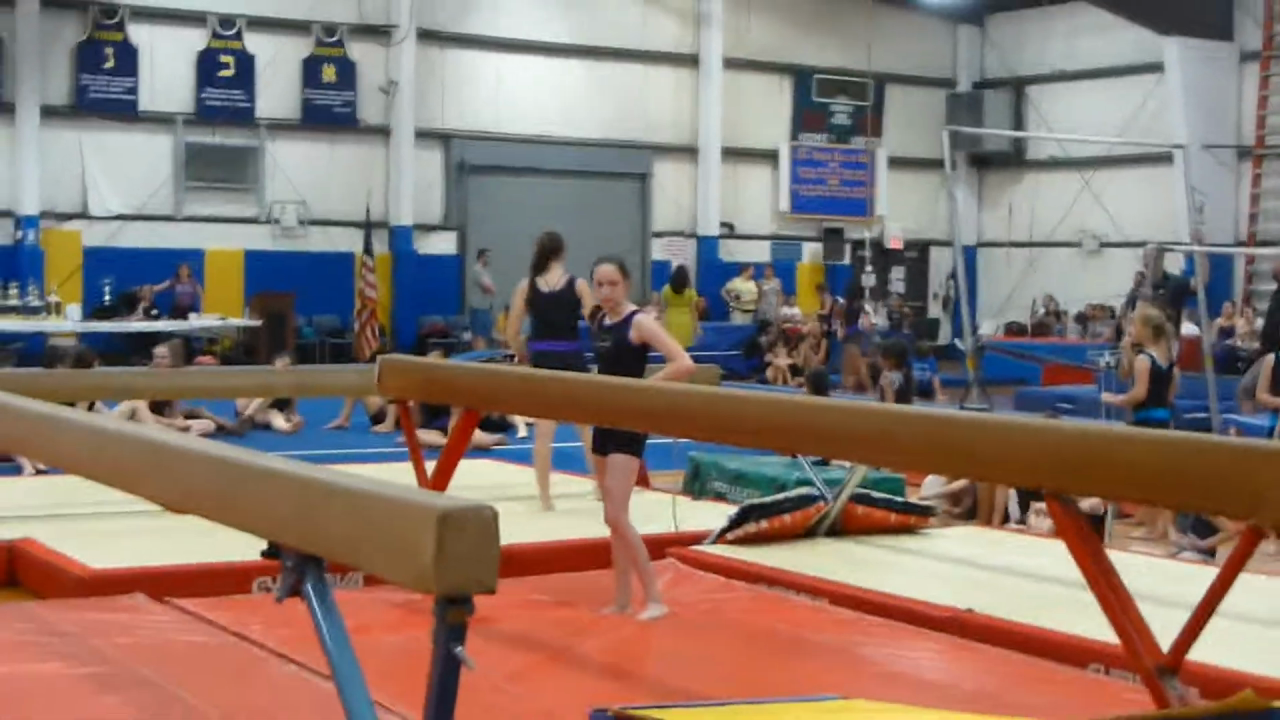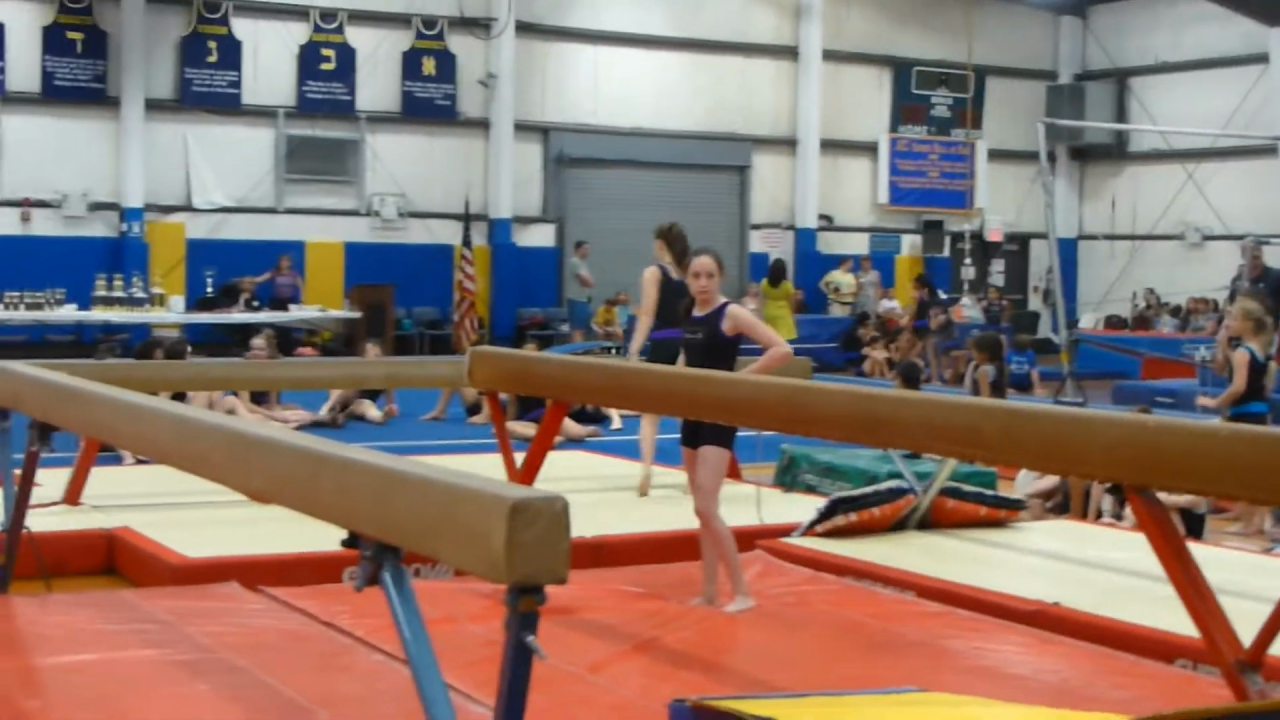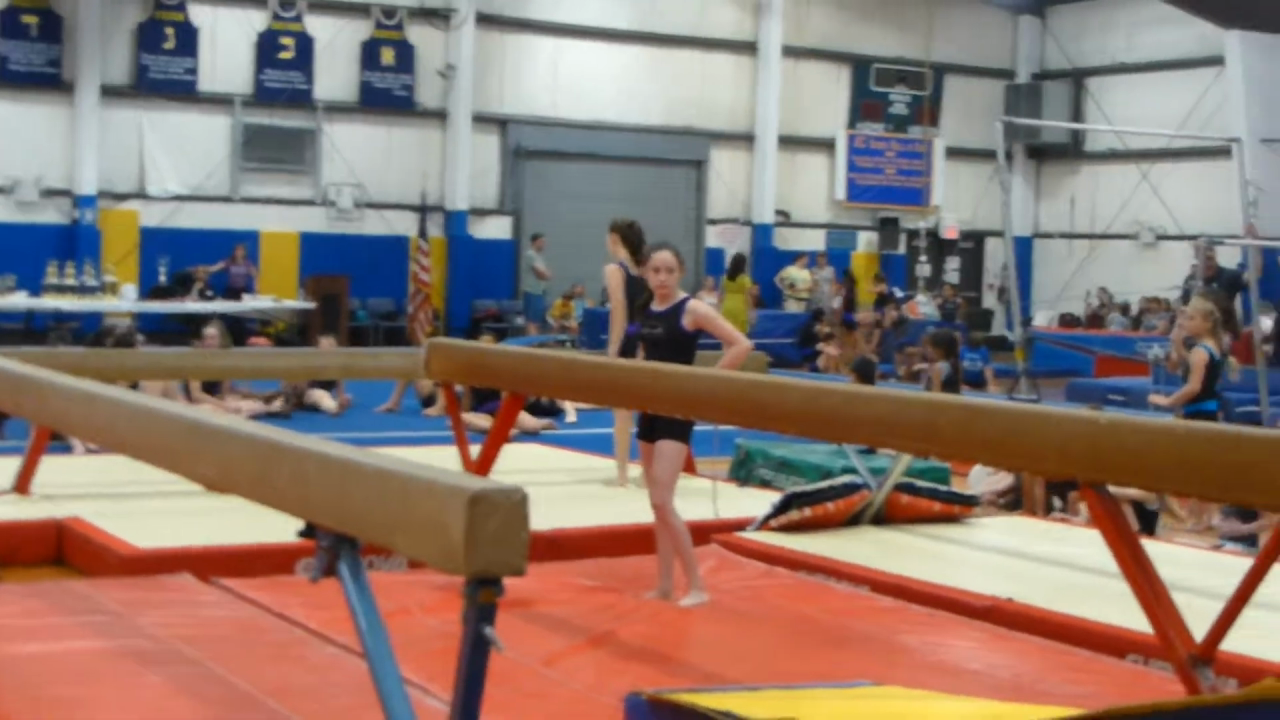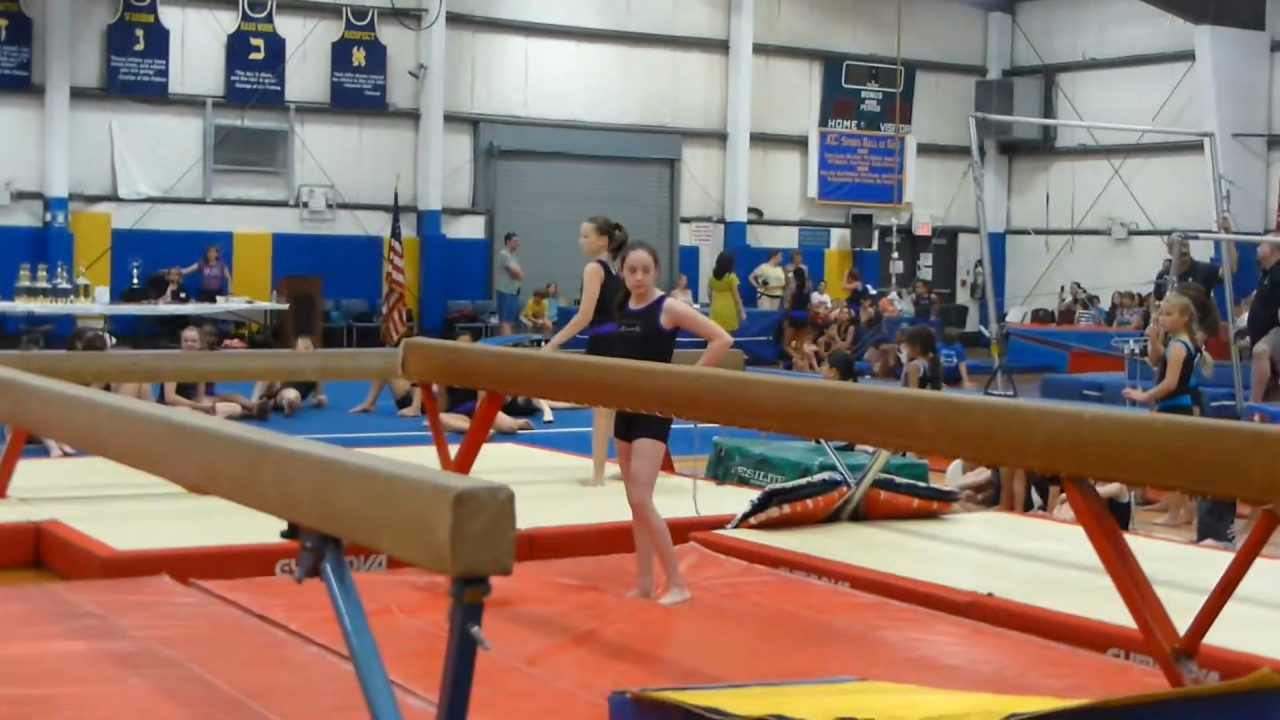
dt=0.4s
person 1, frame 1
left shoulder: (639, 322)
right shoulder: (599, 322)
left elbow: (685, 365)
left hip: (629, 424)
right hip: (603, 421)
left knee: (616, 517)
right knee: (613, 519)
left ankle: (654, 598)
right ankle: (622, 598)
person 1, frame 2
left shoulder: (731, 313)
right shoulder: (688, 315)
left elbow: (782, 350)
right hip: (692, 414)
left knee: (707, 509)
right knee: (701, 510)
left ankle: (742, 591)
right ankle: (709, 590)
person 1, frame 3
left shoulder: (692, 309)
right shoulder: (646, 310)
left elbow: (742, 346)
right hip: (649, 408)
left knee: (662, 502)
right knee: (657, 504)
left ankle: (696, 585)
right ankle: (665, 584)
person 1, frame 4
left shoulder: (669, 308)
right shoulder: (622, 307)
left elbow: (723, 339)
left hip: (655, 409)
right hip: (625, 408)
left knee: (642, 501)
right knee: (634, 503)
left ankle: (677, 583)
right ankle: (645, 582)
person 2, frame 1
left shoulder: (525, 286)
right shoulder: (578, 284)
left elbow: (512, 333)
left wrist: (522, 353)
left hip: (542, 360)
right hip: (572, 358)
left knee: (543, 432)
right knee: (588, 423)
left ankle: (545, 497)
person 2, frame 2
left shoulder: (653, 272)
left elbow: (646, 315)
left wrist: (634, 350)
left hip: (661, 347)
left knee: (649, 414)
left ankle: (647, 467)
person 2, frame 3
left shoulder: (613, 269)
right shoulder: (644, 268)
left elbow: (618, 313)
left wrist: (612, 351)
left hip: (627, 343)
left knee: (623, 411)
left ankle: (622, 473)
person 2, frame 4
left shoulder: (594, 268)
right shoulder: (616, 267)
left elbow: (585, 316)
left wrist: (553, 342)
left hip: (602, 342)
left knee: (602, 411)
left ankle: (598, 474)
person 3, frame 1
left shoulder: (1142, 358)
right shoulder: (1166, 355)
left elbow: (1139, 393)
left wrist: (1116, 400)
left hip: (1146, 420)
right hip: (1163, 417)
left ankle: (1153, 525)
right ankle: (1161, 521)
person 3, frame 2
left shoulder: (1242, 352)
right shoulder: (1262, 349)
left elbow: (1238, 387)
left wrist: (1215, 403)
left hip: (1244, 415)
right hip: (1260, 412)
left ankle: (1249, 521)
right ankle: (1255, 515)
person 3, frame 3
left shoulder: (1199, 351)
right shoulder: (1216, 347)
left elbow: (1193, 387)
left wrist: (1167, 401)
right wrist: (1178, 345)
left hip: (1198, 412)
right hip: (1210, 410)
left ankle: (1198, 516)
person 3, frame 4
left shoulder: (1176, 346)
right shoulder: (1187, 342)
left elbow: (1170, 382)
right elbow: (1157, 361)
left wrist: (1144, 396)
right wrist: (1155, 340)
left hip: (1174, 407)
right hip: (1183, 405)
left ankle: (1176, 512)
right ankle: (1178, 507)
